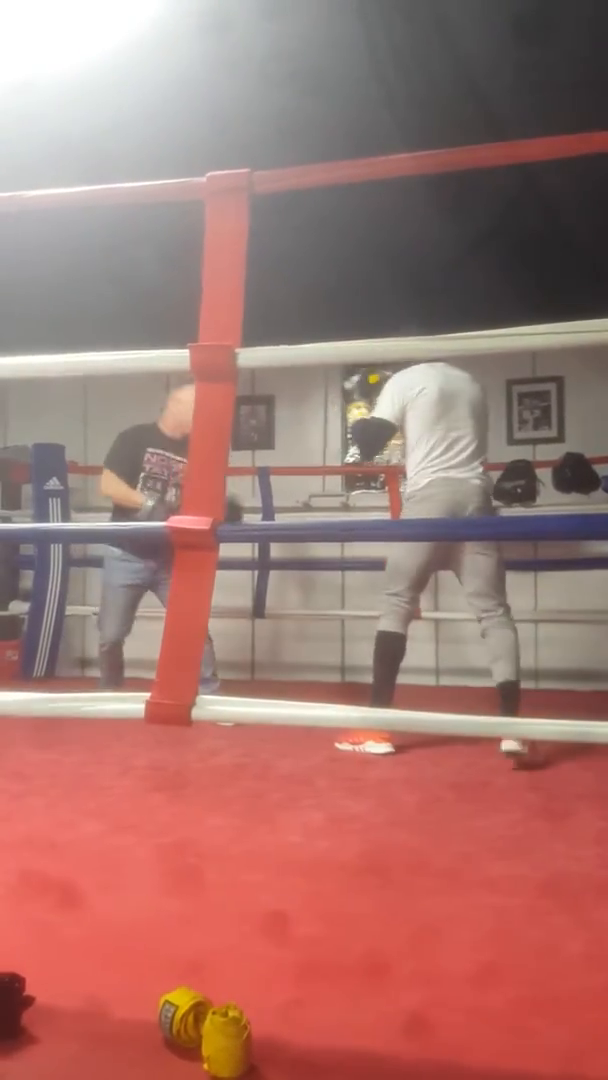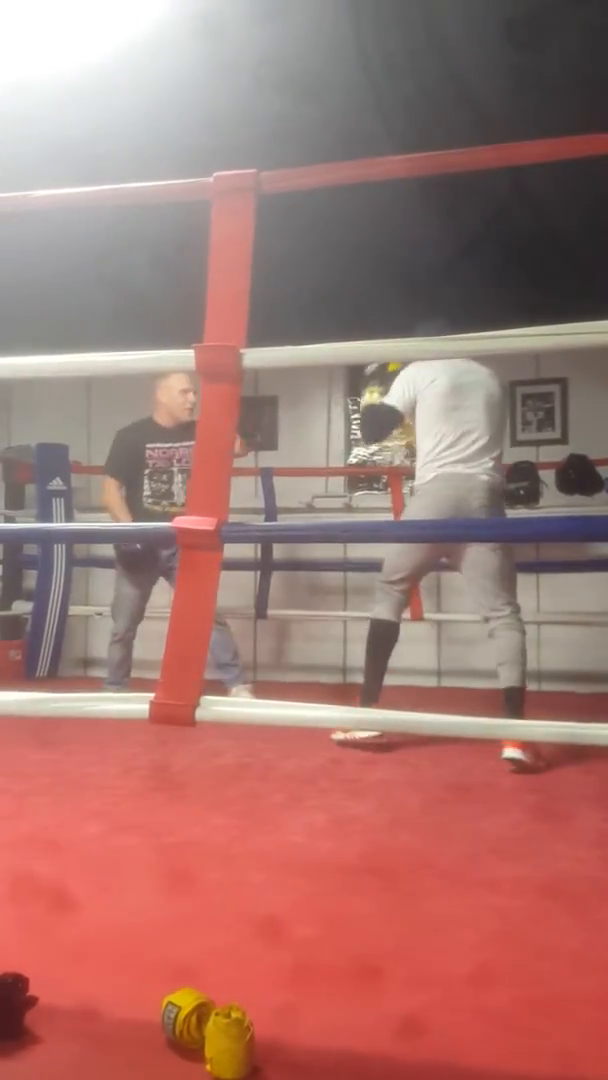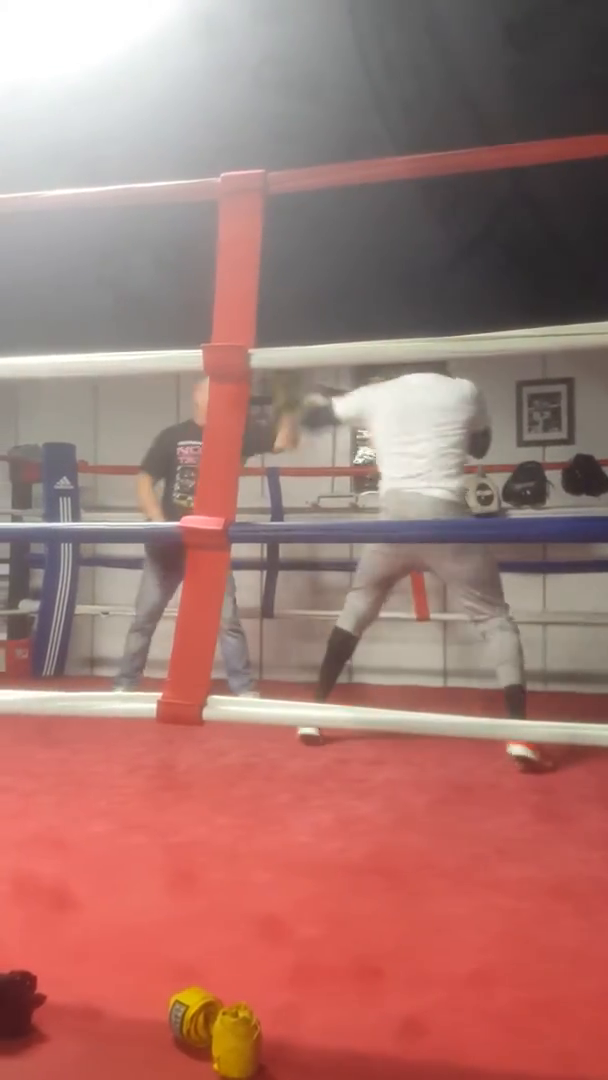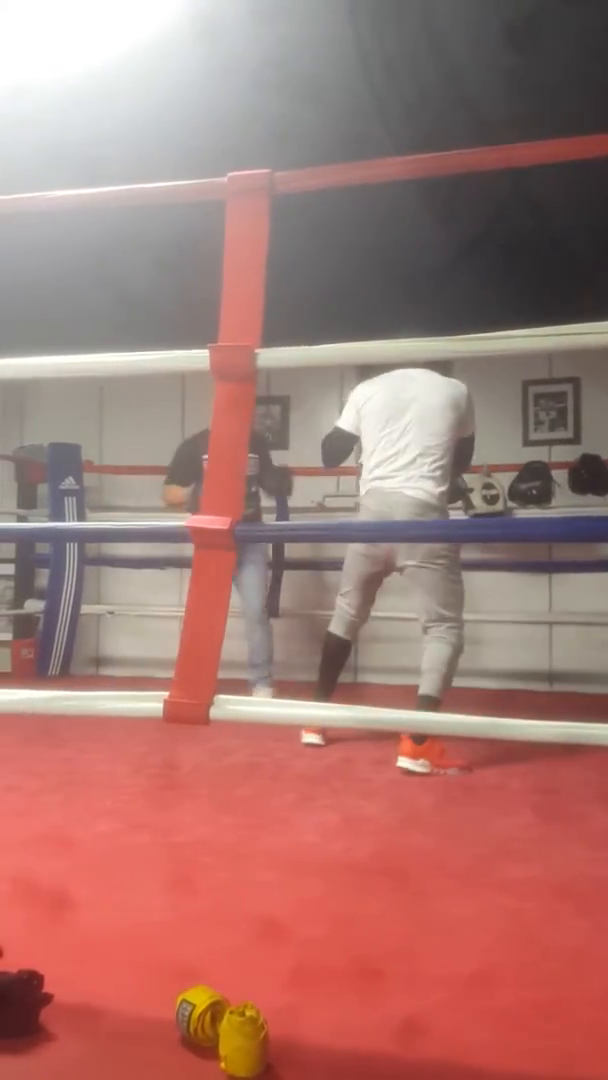
dt=0.3s
person 1, frame 1
left shoulder: (404, 380)
right shoulder: (469, 382)
left elbow: (368, 445)
left hip: (428, 500)
right hip: (475, 500)
left knee: (396, 606)
right knee: (493, 611)
left ankle: (378, 726)
person 1, frame 2
left shoulder: (418, 372)
right shoulder: (489, 378)
left elbow: (374, 430)
left hip: (435, 496)
right hip: (483, 498)
left knee: (390, 593)
right knee: (502, 612)
left ankle: (367, 712)
person 1, frame 3
left shoulder: (379, 394)
right shoulder: (465, 391)
left elbow: (316, 417)
right elbow: (481, 446)
left wrist: (315, 401)
left hip: (395, 515)
right hip: (447, 518)
left knee: (358, 605)
right knee: (493, 618)
person 1, frame 4
left shoulder: (367, 390)
right shoulder: (455, 391)
left elbow: (331, 455)
right elbow: (461, 460)
left hip: (374, 511)
right hip: (422, 513)
left knee: (348, 611)
right knee: (443, 625)
right ankle: (417, 745)
person 2, frame 1
right shoulder: (134, 440)
right elbow: (107, 485)
left wrist: (223, 514)
right wrist: (149, 504)
left hip: (171, 557)
right hip: (127, 555)
right knee: (111, 636)
left ankle: (210, 697)
right ankle: (109, 693)
person 2, frame 2
left shoulder: (197, 433)
right shoulder: (132, 437)
left elbow: (239, 448)
right elbow: (111, 490)
right hip: (141, 546)
left knee: (209, 616)
right knee: (123, 626)
left ankle: (238, 687)
right ankle: (115, 692)
person 2, frame 3
right shoulder: (172, 436)
left elbow: (285, 442)
right elbow: (144, 484)
left wrist: (288, 411)
right wrist: (158, 525)
right hip: (166, 539)
left knee: (227, 620)
right knee: (144, 618)
left ankle: (245, 693)
right ankle: (125, 685)
person 2, frame 4
left shoulder: (256, 443)
right shoulder: (195, 447)
left elbow: (271, 483)
right elbow: (170, 495)
left wrist: (279, 481)
right wrist: (195, 495)
left hip: (249, 542)
left knee: (257, 613)
left ankle: (262, 686)
